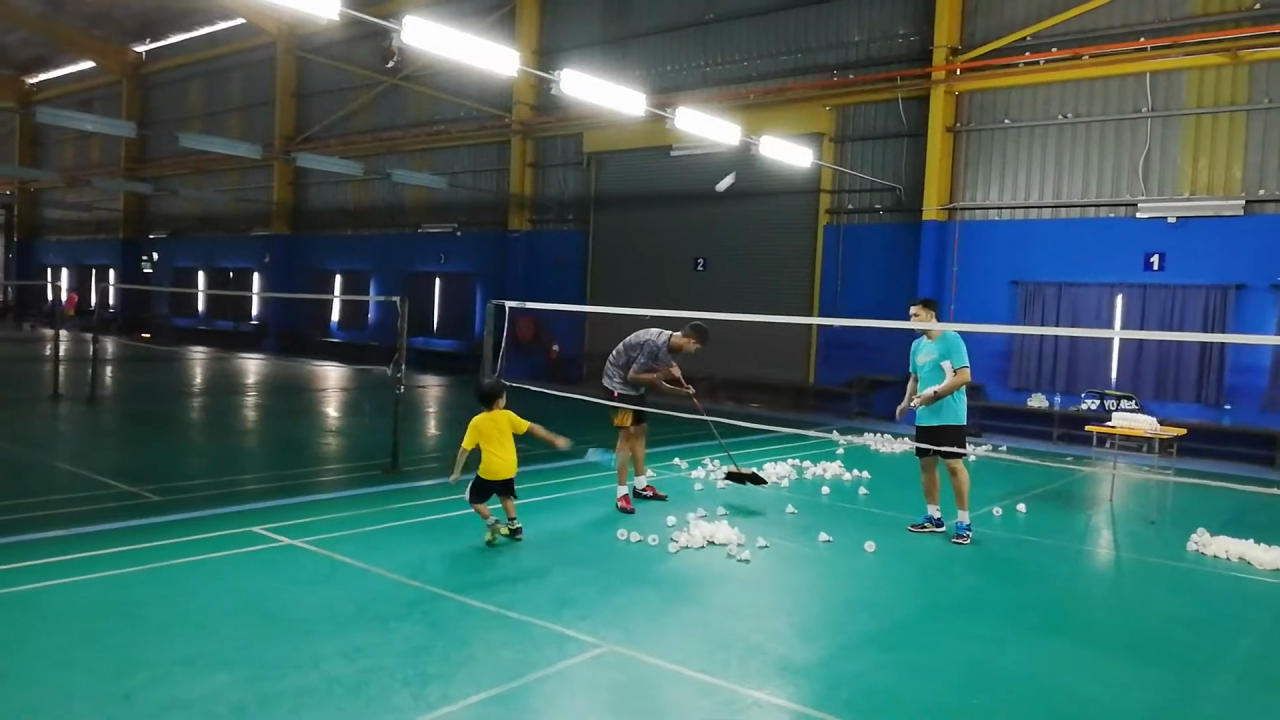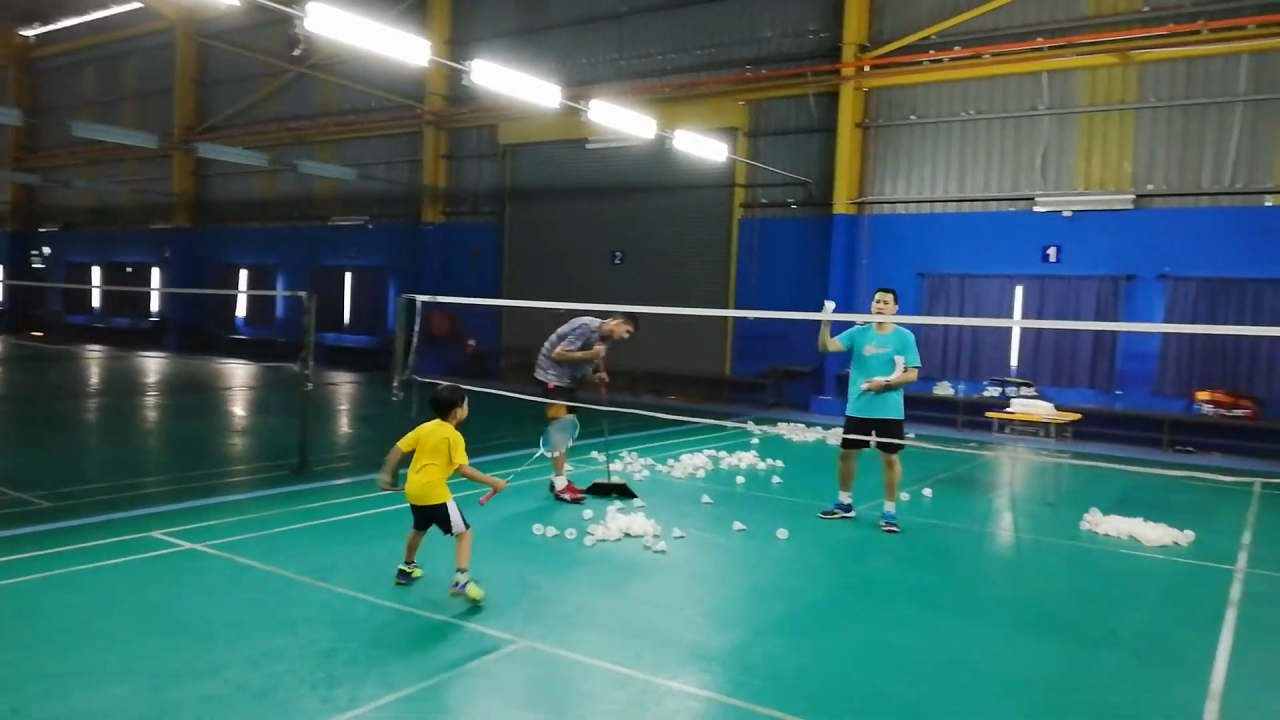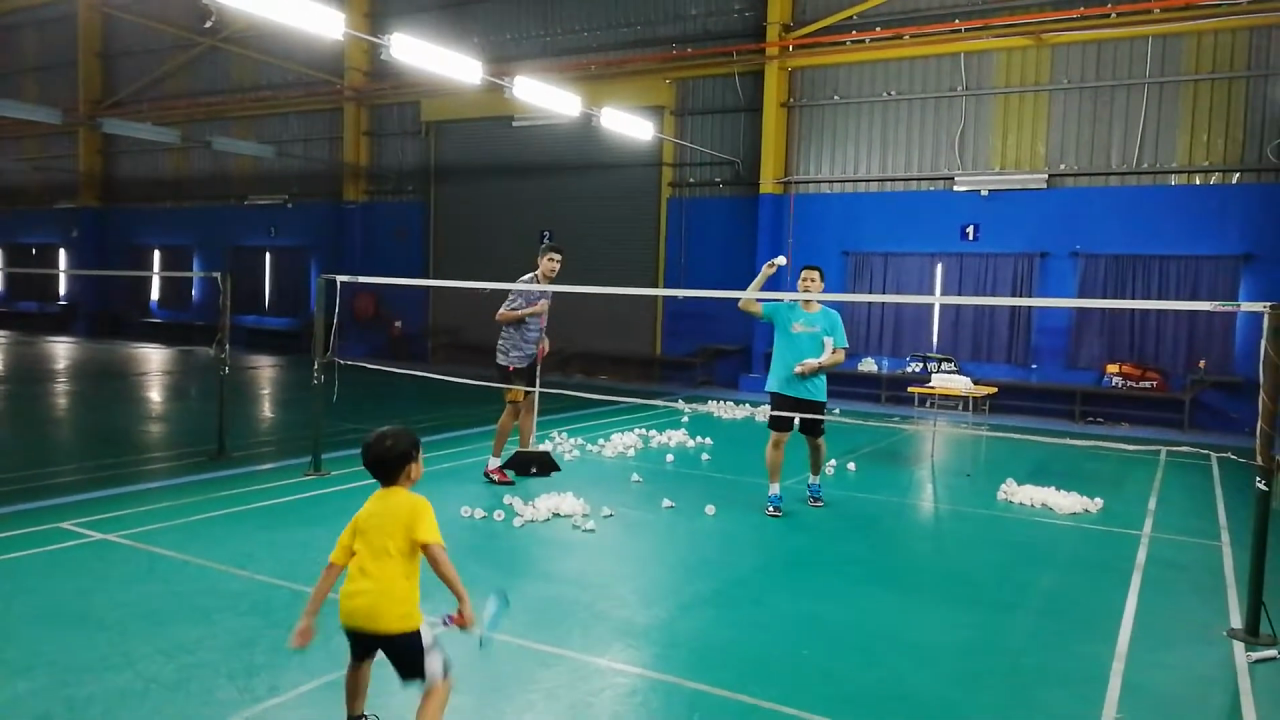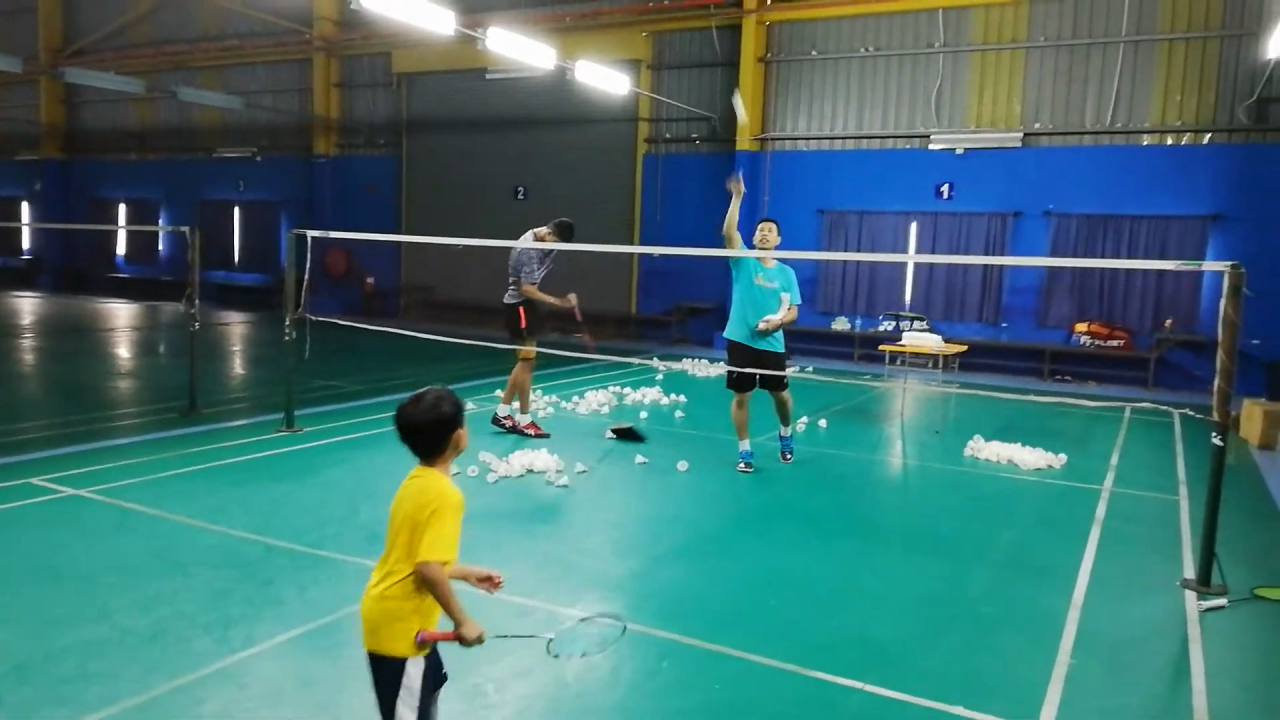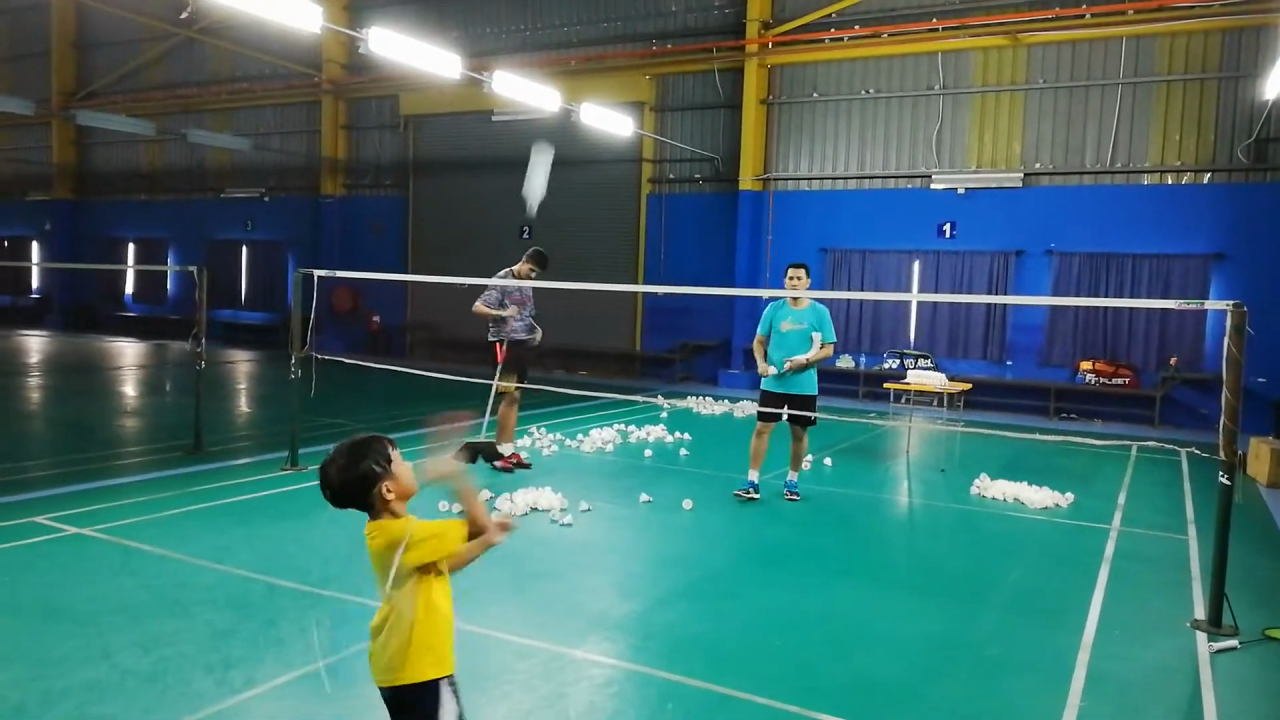
dt=1s
person 1, frame 1
left shoulder: (476, 423)
right shoulder: (507, 416)
left elbow: (465, 449)
right elbow: (533, 429)
left wrist: (456, 472)
right wrist: (555, 439)
left hip: (489, 471)
right hip: (508, 469)
left knee: (474, 499)
right knee: (505, 495)
left ankle: (492, 523)
right ankle: (514, 526)
person 1, frame 2
left shoulder: (425, 428)
right shoulder: (454, 436)
left elbow: (398, 449)
right elbow: (464, 469)
left wrist: (386, 473)
right wrist: (493, 482)
left hip: (413, 490)
right hip: (433, 493)
left knee: (419, 528)
right knee: (464, 532)
left ankle: (406, 568)
right ankle: (461, 580)
person 1, frame 3
left shoulder: (364, 512)
right shoulder: (416, 506)
left elbow: (333, 566)
right elbow: (434, 551)
left wrist: (308, 616)
right wrist: (464, 599)
left hip: (354, 611)
right hip: (393, 616)
left knee: (360, 659)
right knee: (439, 683)
person 1, frame 4
left shoulder: (416, 481)
right shoulder: (444, 495)
right elbow: (428, 569)
left wrist: (468, 573)
right wrist: (461, 620)
left hip: (392, 612)
right hip: (400, 624)
left knee: (429, 689)
person 1, frame 5
left shoulder: (386, 531)
right shoulder: (406, 534)
left elbow: (442, 565)
right elbow: (481, 528)
left wrist: (486, 540)
right wrist: (457, 478)
left hip: (401, 661)
right hip: (419, 670)
person 2, frame 1
left shoulder: (952, 340)
right shoulder: (917, 345)
left elbow: (964, 376)
left wrist: (934, 394)
right wrist: (907, 401)
left hip: (949, 416)
right hip: (924, 417)
left knee: (954, 465)
right knee: (927, 464)
left ankle: (964, 522)
right ankle: (934, 517)
person 2, frame 2
left shoulder: (904, 337)
right shoulder: (858, 333)
left elbow: (912, 374)
right elbow: (827, 347)
left wrist: (885, 383)
right wrist: (825, 325)
left hip: (890, 410)
right hip: (857, 408)
left knee: (890, 458)
right knee: (847, 454)
left ankle: (889, 511)
right ankle: (844, 503)
person 2, frame 3
left shoulder: (831, 317)
right shoulder: (782, 310)
left elbow: (839, 355)
right elbow: (745, 305)
left wrist: (817, 365)
right wrist: (763, 275)
left hip: (814, 390)
right hip: (782, 387)
left knee: (815, 441)
right knee: (777, 438)
left ankle: (814, 484)
right ankle: (774, 494)
person 2, frame 4
left shoulder: (786, 273)
right shoulder: (743, 262)
left elbow: (793, 312)
right elbow: (729, 232)
left wrist: (778, 321)
right wrist: (737, 197)
left hip: (772, 344)
right hip: (741, 341)
left knee: (781, 395)
right knee: (741, 397)
left ankle: (786, 434)
right ankle: (744, 449)
person 2, frame 5
left shoulder: (820, 312)
right shoulder: (773, 309)
left elbow: (828, 349)
right elbow: (758, 342)
left wrist: (805, 361)
right wrist: (761, 363)
left hip: (804, 386)
right hip: (773, 383)
left knee: (799, 433)
right knee: (762, 429)
left ankle: (792, 481)
right ankle: (752, 482)
person 3, frame 1
left shoulder: (671, 347)
right shoulder: (654, 344)
left elbow: (654, 381)
right elbow: (632, 376)
left wrist: (678, 390)
right wrist: (662, 374)
left hip: (635, 387)
right hip: (619, 383)
left knee: (641, 430)
right knee: (627, 432)
left ankle: (641, 485)
right ankle: (622, 493)
person 3, frame 2
left shoulder: (604, 338)
right shoulder: (586, 328)
right elbow: (557, 354)
left wrist: (596, 376)
right wrist: (589, 355)
left hip: (566, 378)
right hip: (551, 374)
left ankle: (560, 480)
right ankle: (559, 485)
person 3, frame 3
left shoulder: (546, 290)
right shoulder: (525, 284)
right elbow: (501, 316)
left wrist: (542, 337)
right wrist: (532, 310)
left hip: (531, 356)
right hip: (512, 356)
left knee: (530, 405)
right knee: (514, 407)
right ankle: (493, 466)
person 3, frame 4
left shoulder: (537, 241)
right shoulder: (529, 249)
right elbow: (526, 289)
right wrist: (558, 302)
left hip: (525, 305)
right hip: (520, 305)
left knee: (525, 361)
right knee: (527, 361)
left ankle: (502, 412)
right ankle: (524, 421)
person 3, frame 5
left shoulder: (526, 285)
right shoulder: (502, 280)
right elbow: (477, 307)
left wrist: (536, 329)
right wrist: (501, 313)
left hip: (522, 343)
right hip: (503, 343)
left knee: (514, 398)
right knee: (510, 396)
left ankle: (508, 451)
right ankle: (500, 451)
